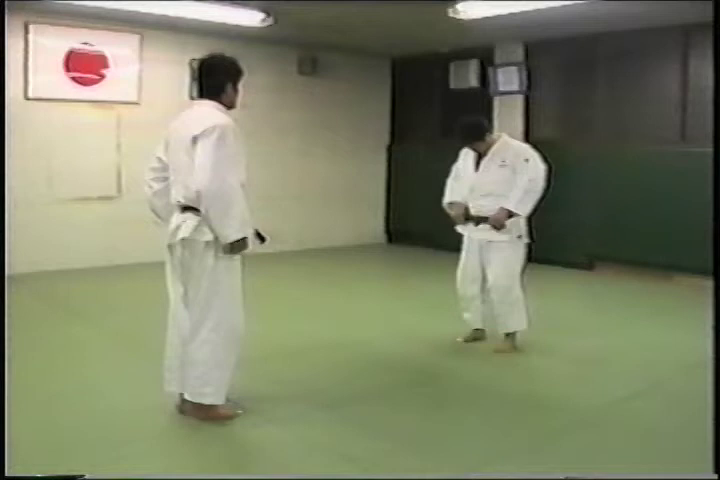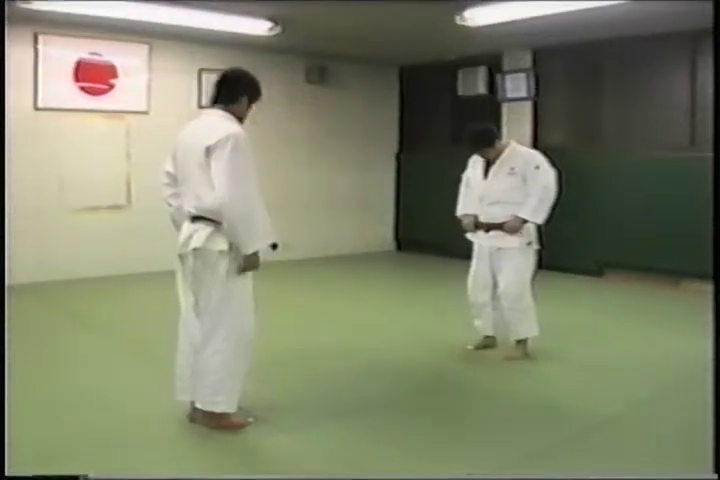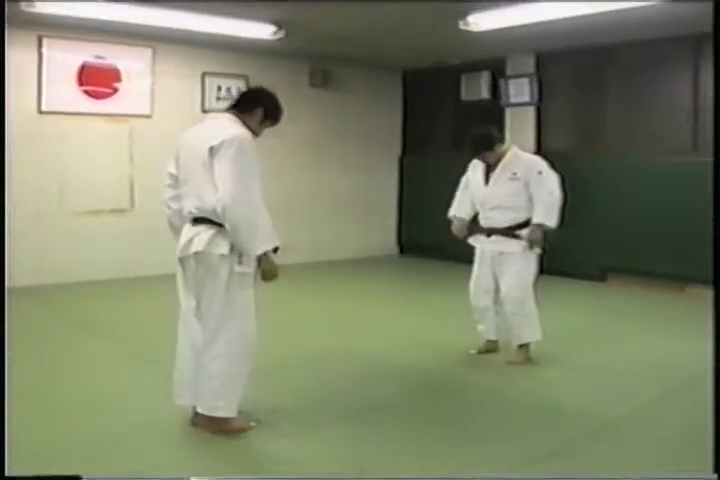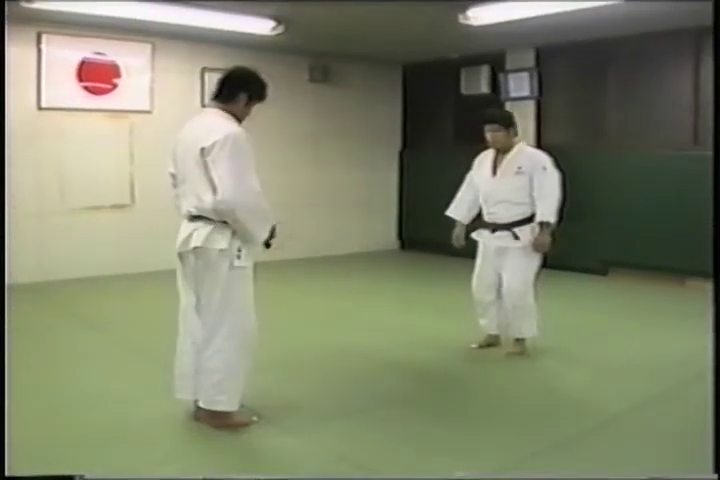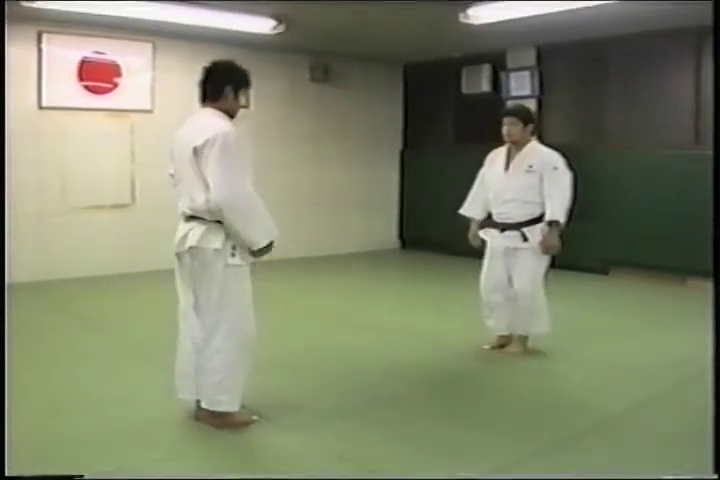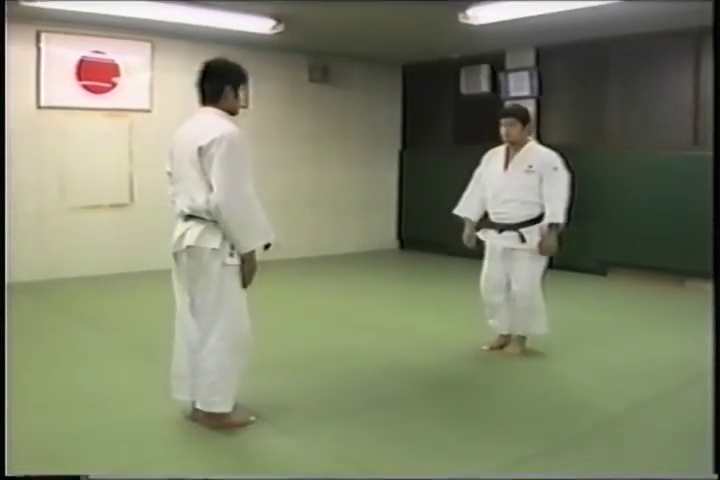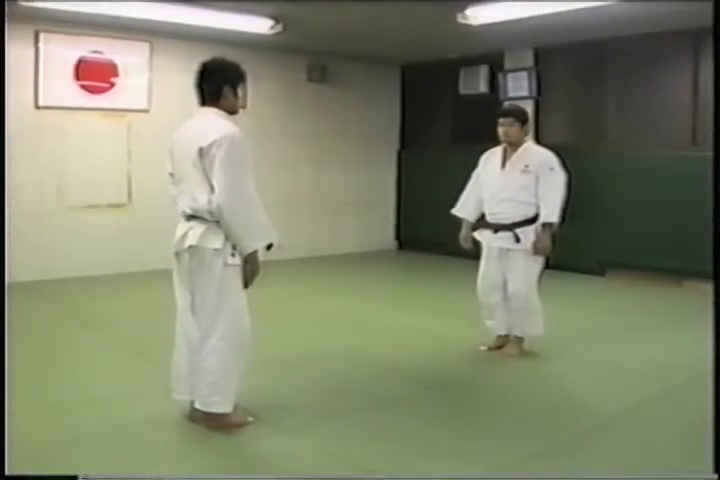
dt=0.5s
person 1, frame 1
left shoulder: (182, 122)
right shoulder: (218, 124)
left elbow: (157, 180)
right elbow: (212, 185)
left wrist: (176, 219)
right wrist: (235, 232)
left hip: (183, 229)
right hip: (210, 235)
left knee: (187, 313)
right knee: (216, 317)
left ankle: (188, 392)
right ankle: (202, 400)
person 1, frame 2
left shoulder: (189, 131)
right shoulder: (230, 134)
left elbow: (171, 189)
right elbow: (235, 197)
right wrist: (251, 246)
left hip: (192, 236)
right hip: (220, 242)
left knee: (197, 321)
right knee: (226, 325)
left ankle: (198, 401)
right ankle: (213, 408)
person 1, frame 3
left shoulder: (194, 133)
right shoulder: (236, 137)
left elbow: (173, 193)
right elbow: (239, 201)
right wrist: (264, 252)
left hip: (192, 240)
right hip: (221, 245)
left knee: (197, 325)
right knee: (228, 330)
left ankle: (201, 404)
right ankle: (215, 412)
person 1, frame 4
left shoulder: (191, 129)
right shoulder: (229, 133)
left elbow: (179, 185)
right elbow: (238, 196)
right wrist: (266, 226)
left hip: (193, 234)
right hip: (221, 241)
left knee: (198, 320)
right knee: (228, 324)
left ankle: (202, 399)
right ankle: (217, 407)
person 1, frame 5
left shoulder: (187, 129)
right shoulder: (223, 132)
right elbow: (231, 196)
right wrist: (261, 238)
left hip: (191, 234)
right hip: (218, 240)
left knee: (199, 321)
right knee: (229, 324)
left ankle: (203, 398)
right ankle: (218, 406)
person 1, frame 6
left shoulder: (185, 130)
right shoulder: (225, 133)
right elbow: (232, 198)
right wrist: (249, 248)
left hip: (188, 234)
right hip: (216, 241)
left knee: (194, 321)
right knee: (223, 325)
left ankle: (198, 400)
right ankle: (214, 408)
person 1, frame 7
left shoulder: (185, 131)
right shoulder: (225, 133)
right elbow: (233, 199)
right wrist: (251, 248)
left hip: (189, 234)
right hip: (217, 241)
left knee: (195, 321)
right knee: (223, 325)
left ankle: (197, 400)
right ankle: (213, 407)
person 2, frame 1
left shoulder: (519, 152)
right shoulder: (466, 154)
left elbow: (533, 183)
right elbow: (455, 180)
left wrist: (507, 211)
right wrist: (454, 204)
left hip: (506, 230)
right hip: (474, 228)
left knee: (503, 282)
right knee: (468, 279)
left ankle: (510, 335)
right ankle: (478, 327)
person 2, frame 2
left shoulder: (528, 158)
right shoulder: (475, 162)
left elbow: (545, 190)
right elbow: (467, 189)
left wrist: (521, 218)
right wrist: (467, 215)
left hip: (515, 236)
right hip: (484, 235)
left knee: (513, 289)
right knee: (479, 287)
left ankle: (521, 342)
right ankle: (488, 335)
person 2, frame 3
left shoulder: (529, 164)
right shoulder: (475, 166)
left elbow: (548, 195)
right elbow: (466, 193)
left wrist: (539, 228)
right wrist: (459, 218)
left hip: (518, 241)
right hip: (486, 240)
left knee: (516, 293)
right knee: (481, 291)
left ankle: (523, 346)
right ankle: (491, 339)
person 2, frame 4
left shoulder: (535, 159)
right shoulder: (483, 160)
left elbow: (548, 196)
right elbow: (470, 193)
left wrist: (544, 231)
right wrist: (460, 225)
left hip: (521, 236)
right hip: (490, 235)
left knee: (516, 289)
right knee: (483, 286)
left ankle: (520, 338)
right ankle: (492, 333)
person 2, frame 5
left shoulder: (547, 158)
right shoulder: (494, 157)
left elbow: (558, 196)
right elbow: (481, 191)
left wrist: (553, 231)
right wrist: (475, 224)
left hip: (530, 235)
right hip: (498, 234)
left knee: (526, 289)
right knee: (492, 286)
left ankle: (522, 337)
right ankle: (503, 333)
person 2, frame 6
left shoulder: (546, 158)
right shoulder: (492, 157)
left elbow: (556, 197)
right elbow: (477, 192)
left wrist: (551, 233)
right wrist: (470, 225)
left hip: (528, 235)
right hip: (497, 235)
left knee: (524, 289)
right knee: (492, 286)
left ankle: (520, 337)
right ankle: (503, 332)
person 2, frame 7
left shoulder: (542, 159)
right shoulder: (489, 158)
left elbow: (552, 197)
right elbow: (475, 192)
left wrist: (545, 233)
right wrist: (466, 226)
left hip: (524, 235)
right hip: (493, 235)
left knee: (521, 289)
right knee: (489, 286)
left ankle: (518, 337)
right ankle: (502, 333)
